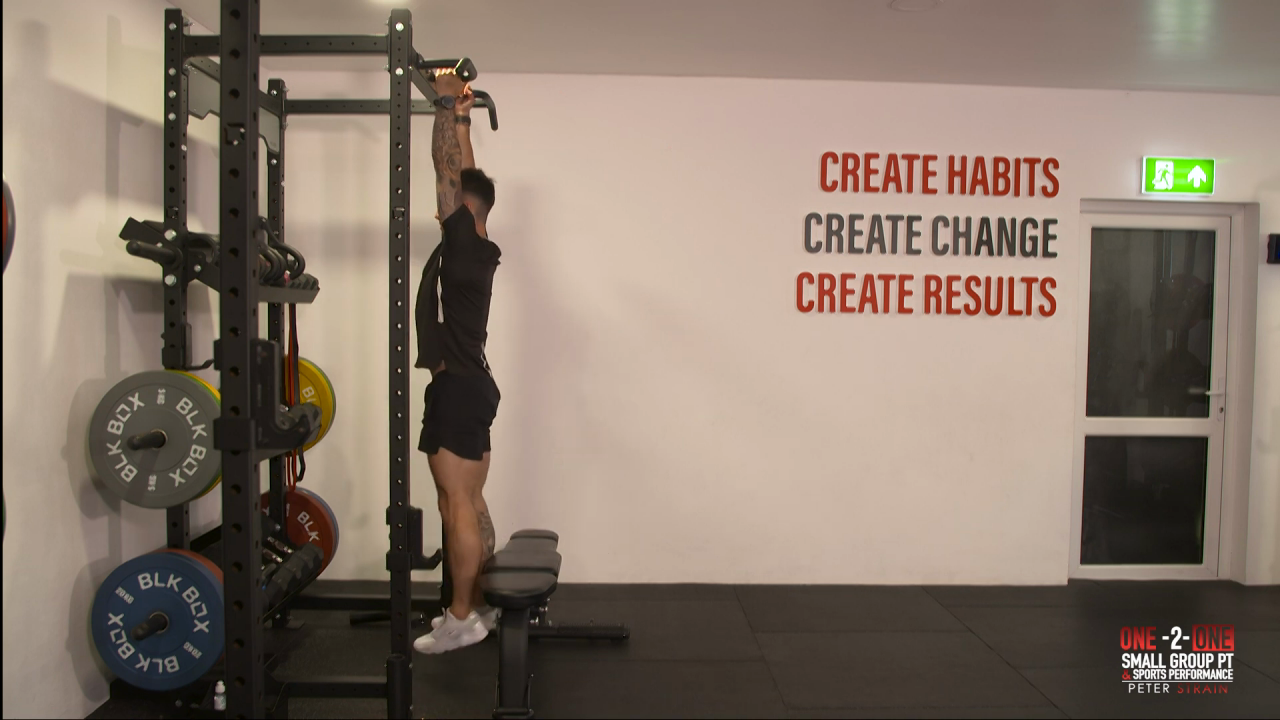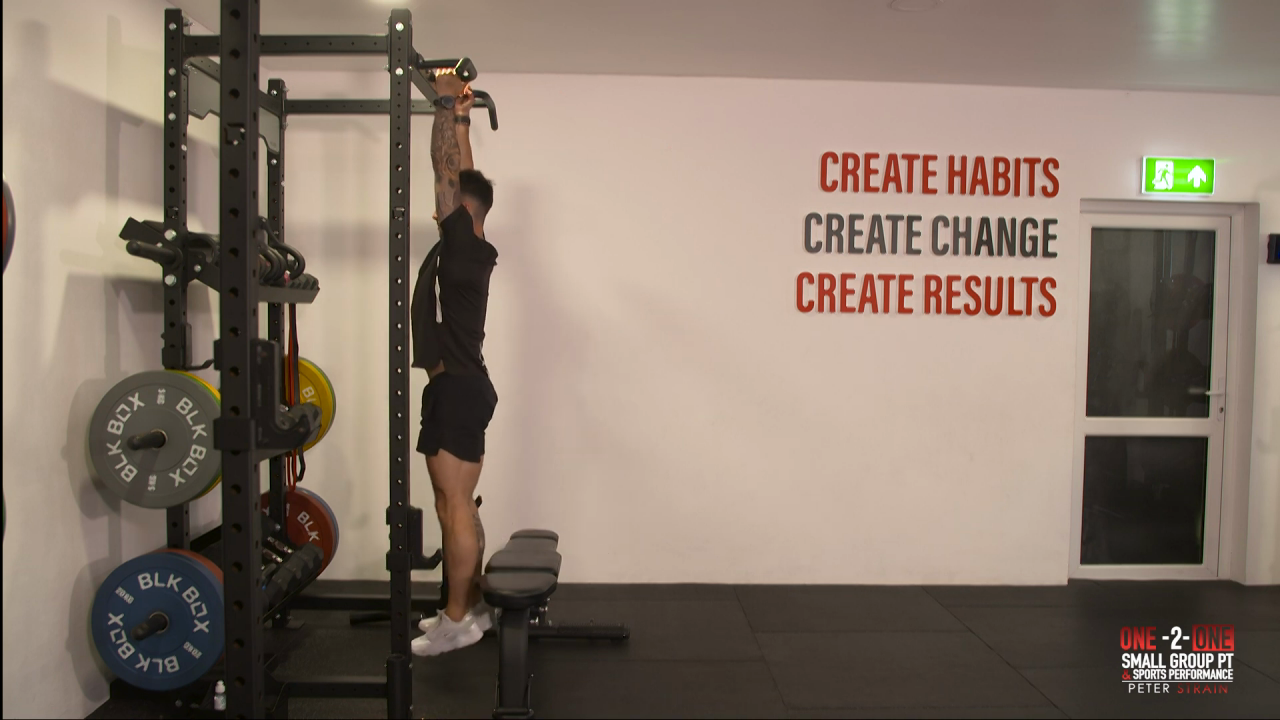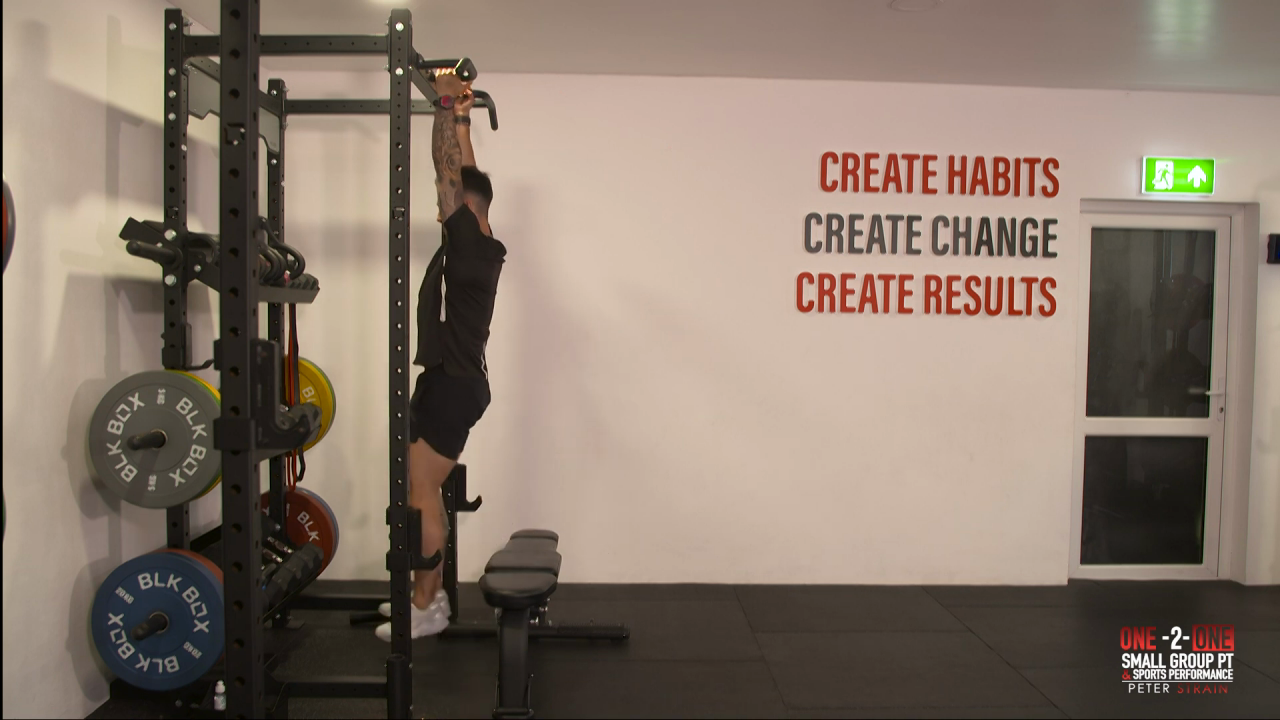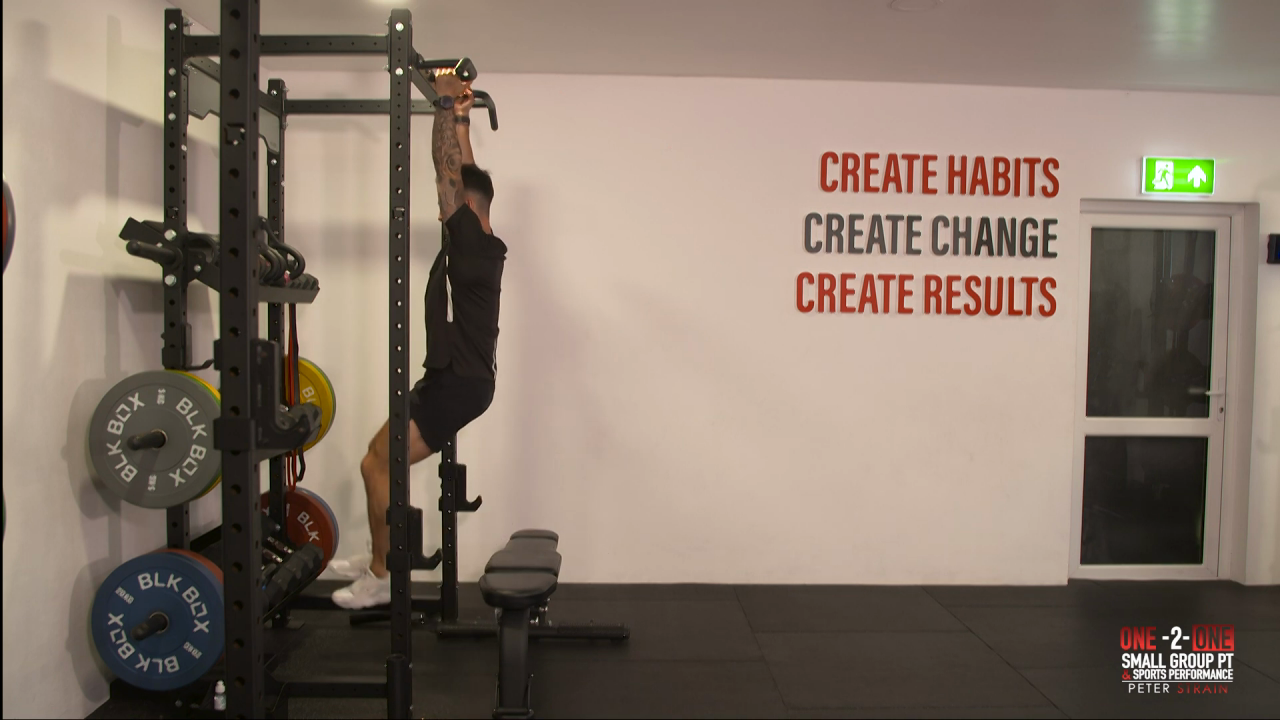
dt=0.4s
person 1, frame 1
left shoulder: (464, 244)
right shoulder: (474, 247)
left elbow: (447, 170)
right elbow: (462, 173)
left wrist: (446, 106)
right wrist: (460, 116)
left hip: (457, 387)
right hip: (467, 385)
left knee: (456, 507)
right knee: (468, 504)
left ankle: (462, 617)
right ankle: (477, 605)
person 1, frame 2
left shoulder: (462, 244)
right shoulder: (470, 248)
left elbow: (445, 170)
right elbow: (459, 172)
left wrist: (446, 106)
right wrist: (459, 116)
left hip: (456, 388)
right hip: (463, 385)
left knee: (454, 508)
right knee: (458, 506)
left ankle: (457, 620)
right ankle: (469, 606)
person 1, frame 3
left shoulder: (467, 241)
right shoulder: (477, 246)
left elbow: (448, 172)
right elbow: (461, 172)
left wrist: (446, 106)
right wrist: (460, 116)
left hip: (452, 384)
right hip: (456, 380)
left knee: (420, 496)
right knee: (423, 493)
left ankle: (425, 607)
right ankle: (428, 593)
person 1, frame 4
left shoulder: (469, 241)
right shoulder: (478, 243)
left elbow: (447, 171)
right elbow: (460, 172)
left wrist: (446, 107)
right wrist: (459, 116)
left hip: (457, 383)
right hip: (458, 378)
left knee: (379, 464)
right knee: (383, 459)
left ankle: (384, 575)
right ankle: (379, 559)
